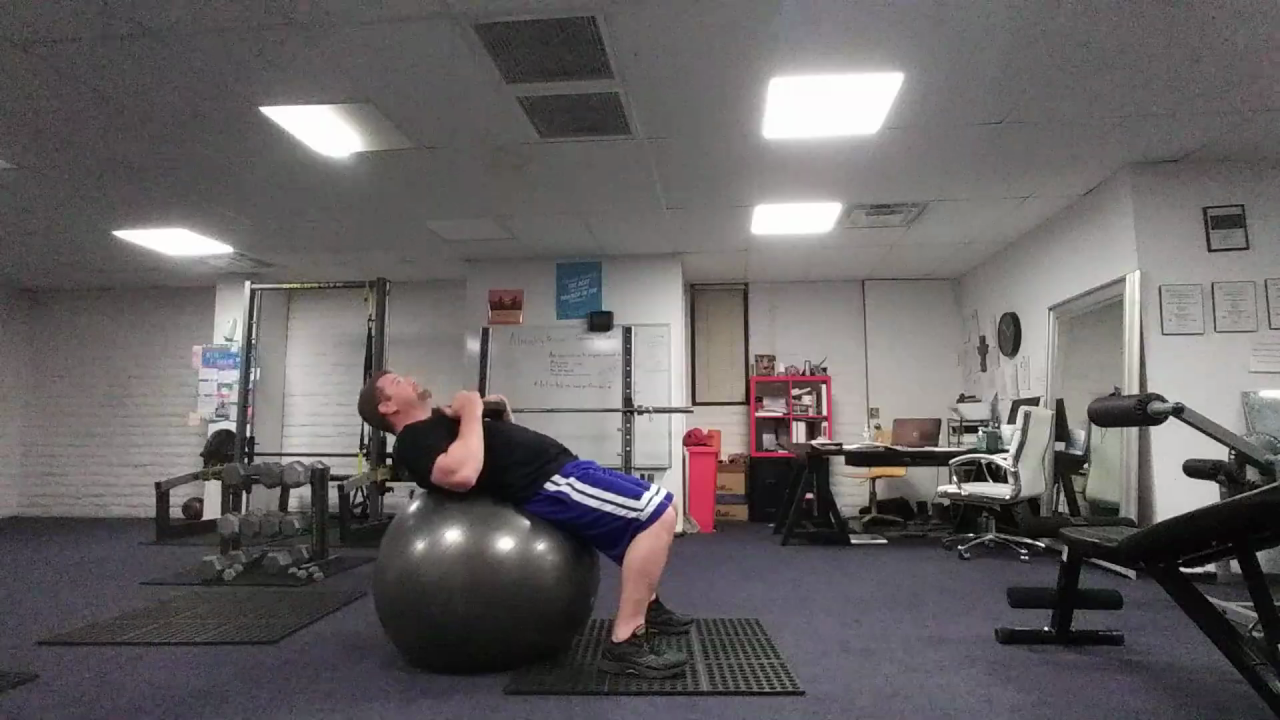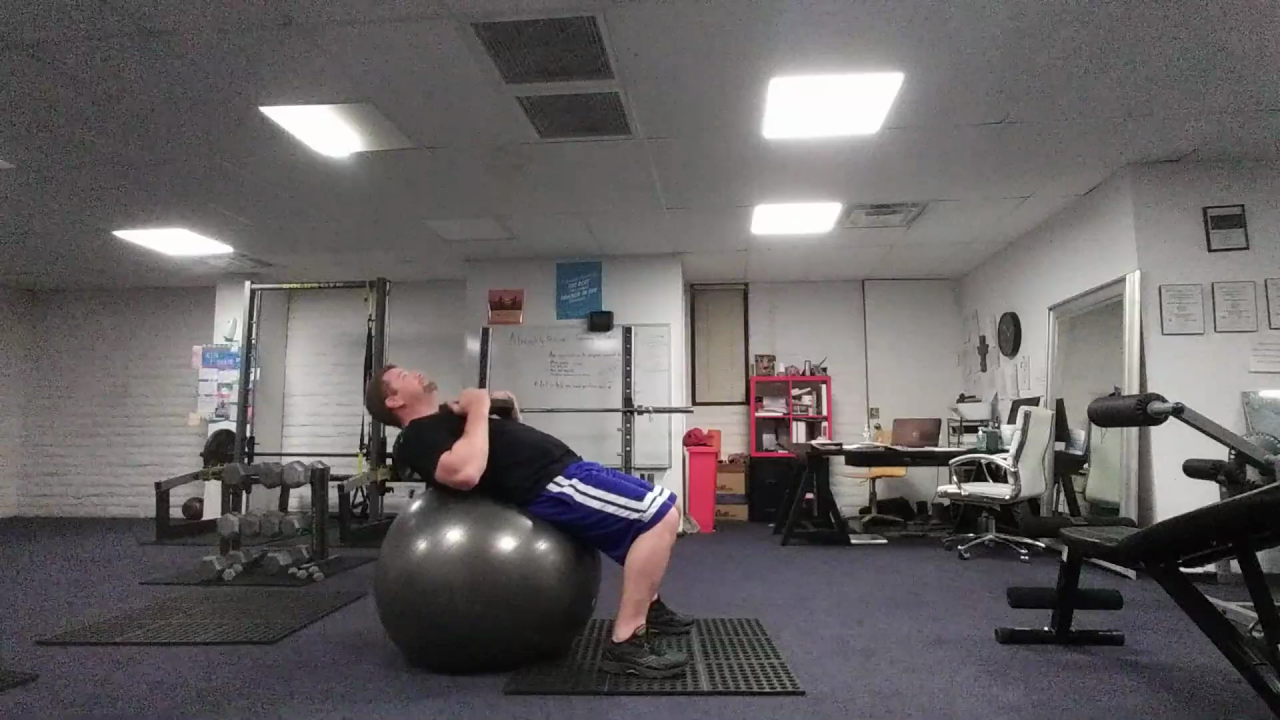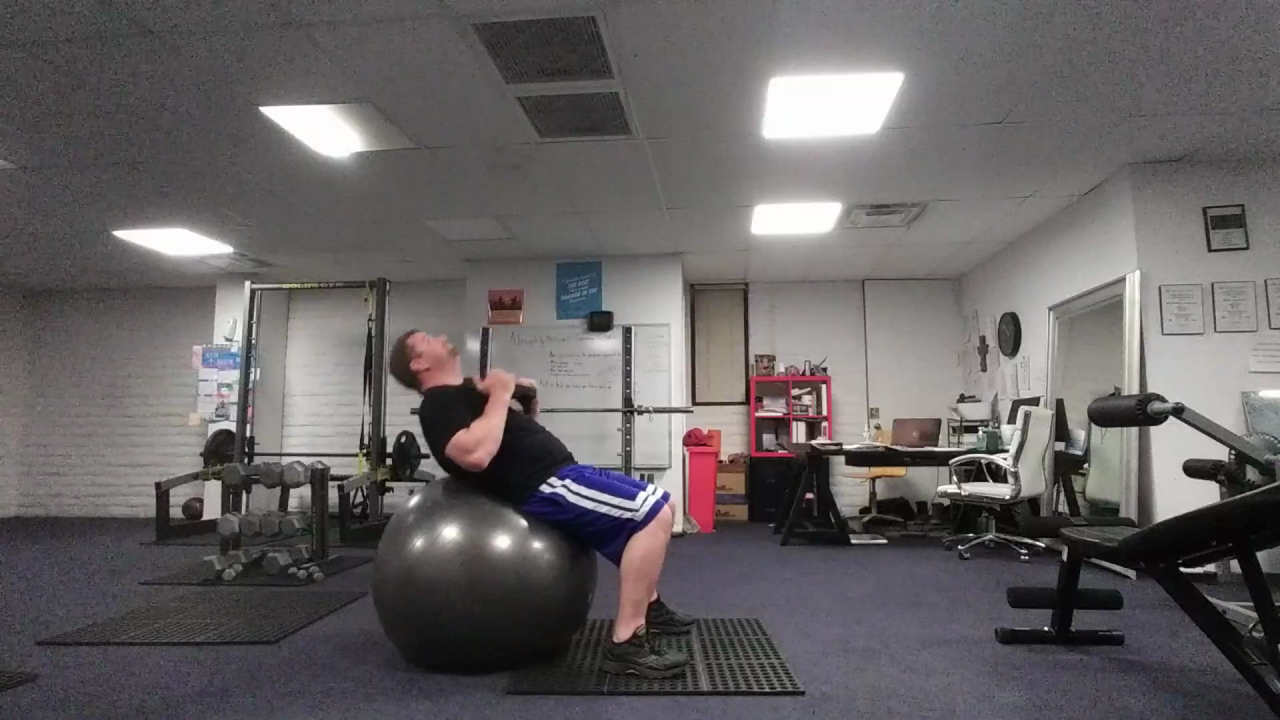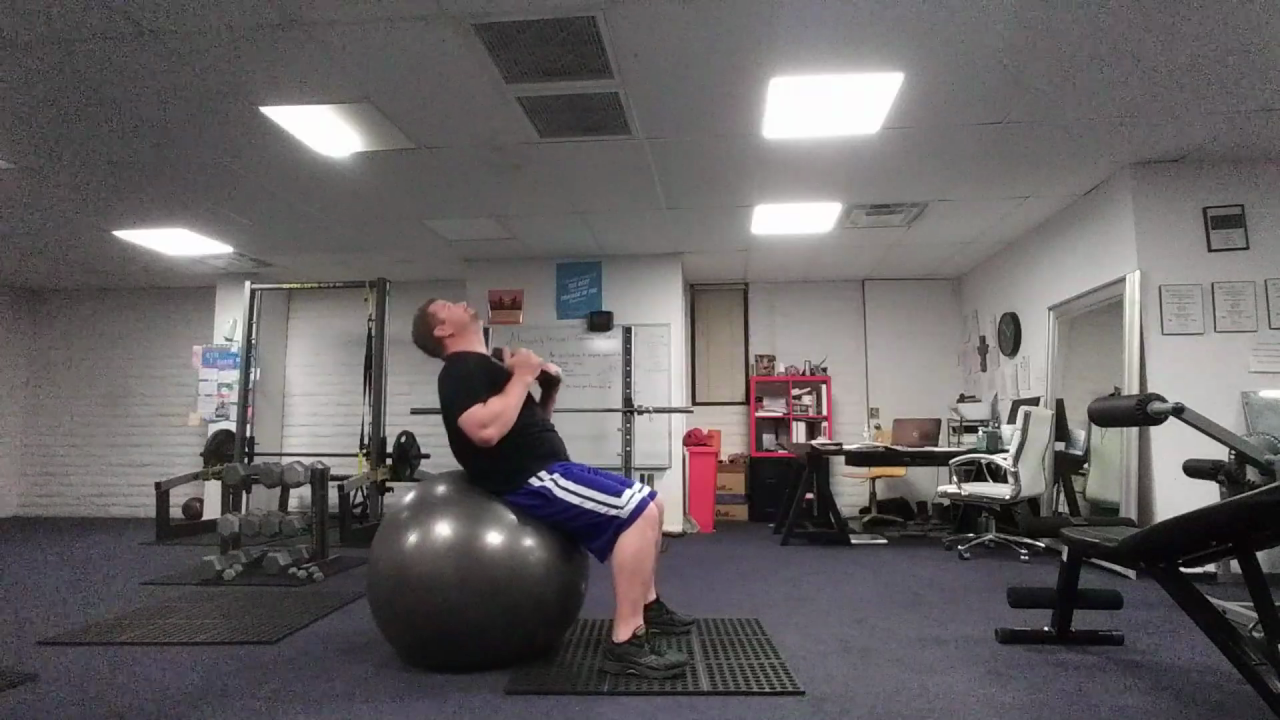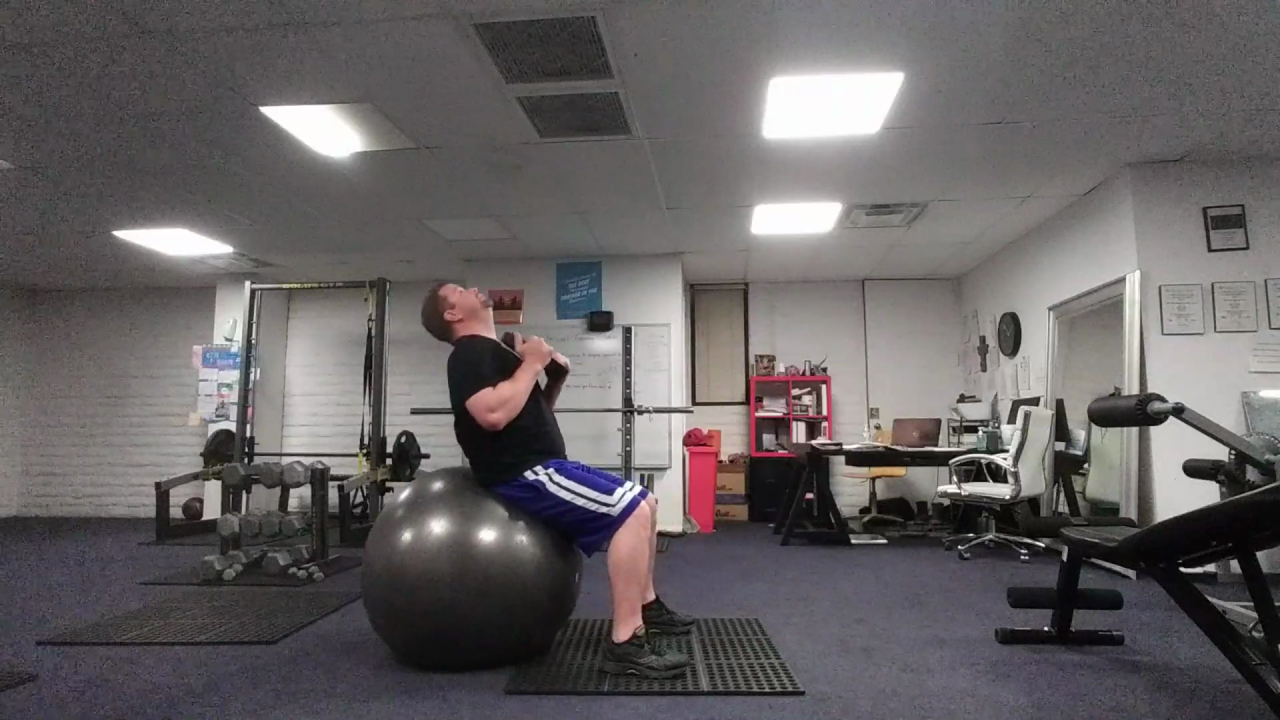
dt=0.3s
person 1, frame 1
left shoulder: (434, 428)
right shoulder: (414, 441)
right elbow: (463, 474)
left wrist: (501, 416)
right wrist: (471, 412)
left hip: (559, 471)
right hip: (549, 484)
left knee: (651, 510)
right knee: (659, 515)
left ankle: (646, 607)
right ankle: (625, 644)
person 1, frame 2
left shoulder: (439, 424)
right shoulder: (419, 437)
right elbow: (466, 472)
left wrist: (510, 414)
right wrist: (478, 410)
left hip: (560, 473)
right hip: (552, 485)
left knee: (654, 513)
right knee: (663, 516)
left ankle: (648, 608)
right ankle: (626, 643)
person 1, frame 3
left shoulder: (462, 393)
right shoulder: (439, 403)
right elbow: (475, 454)
left wrist: (528, 403)
right wrist: (500, 394)
left hip: (555, 475)
right hip: (543, 488)
left knee: (650, 508)
right knee: (655, 512)
left ankle: (647, 609)
right ankle: (626, 645)
person 1, frame 4
left shoulder: (482, 366)
right shoulder: (461, 370)
right elbow: (486, 430)
left wrist: (549, 389)
right wrist: (522, 376)
left hip: (547, 472)
right hip: (533, 482)
left knee: (644, 507)
right knee: (643, 512)
left ankle: (648, 607)
right ankle: (626, 644)
person 1, frame 5
left shoulder: (490, 352)
right shoulder: (471, 353)
right elbow: (493, 414)
left wrist: (555, 378)
right wrist: (532, 365)
left hip: (542, 466)
right hip: (525, 475)
left knee: (643, 504)
right knee: (632, 512)
left ankle: (647, 606)
right ankle: (627, 644)
